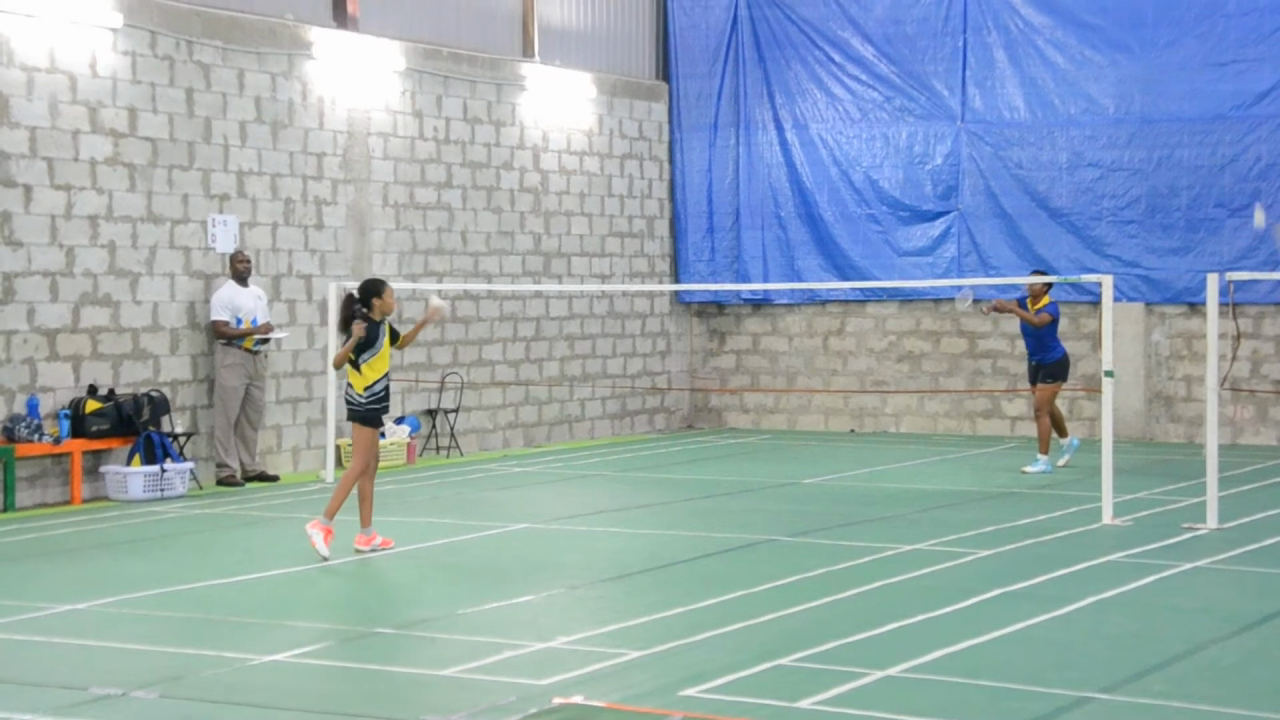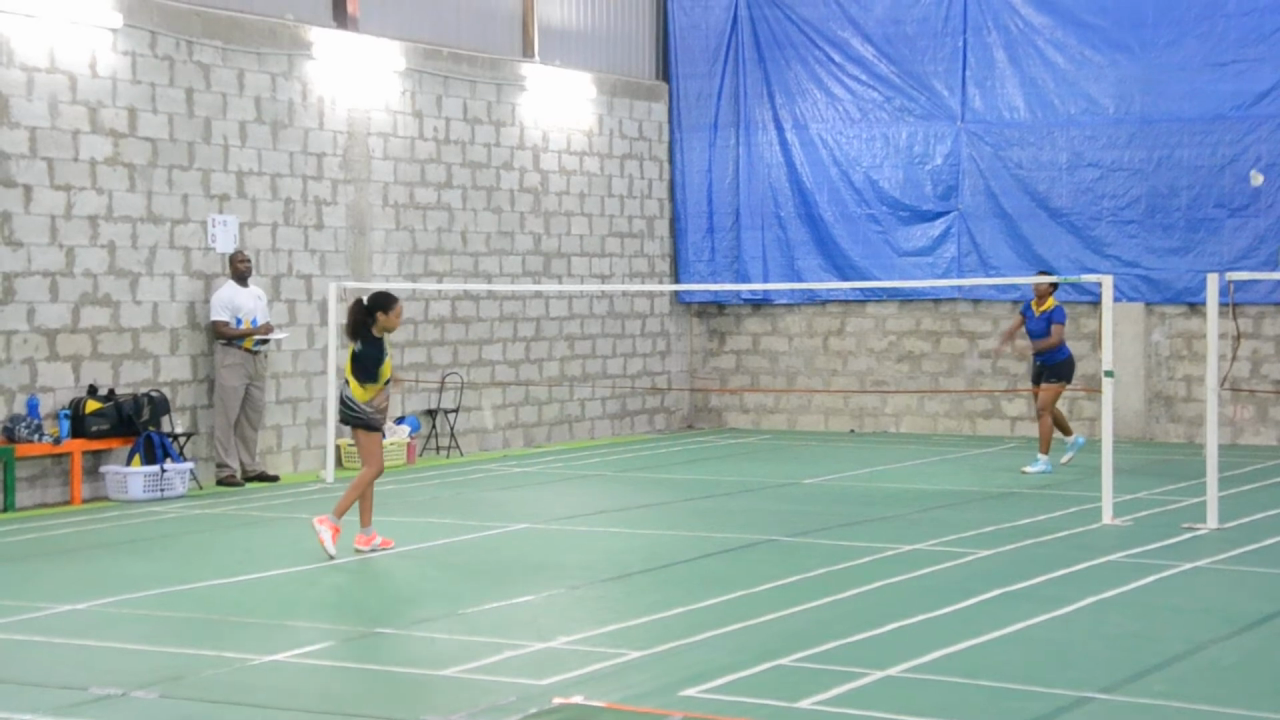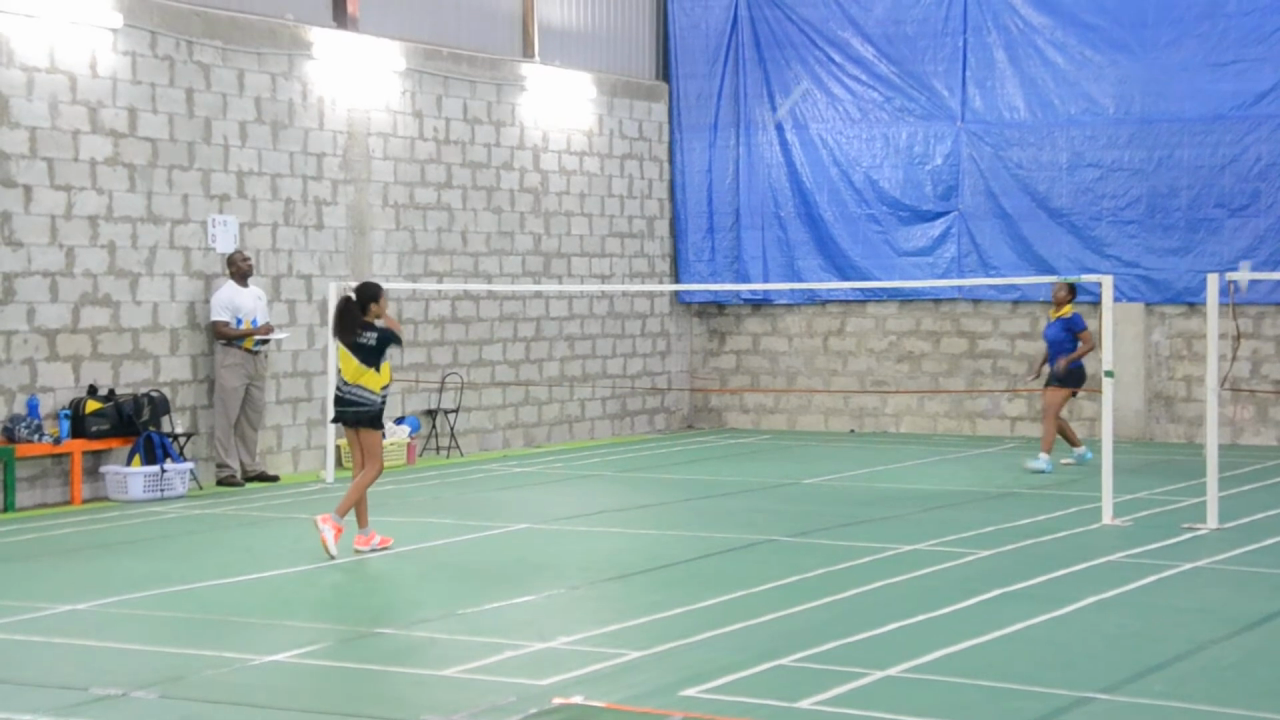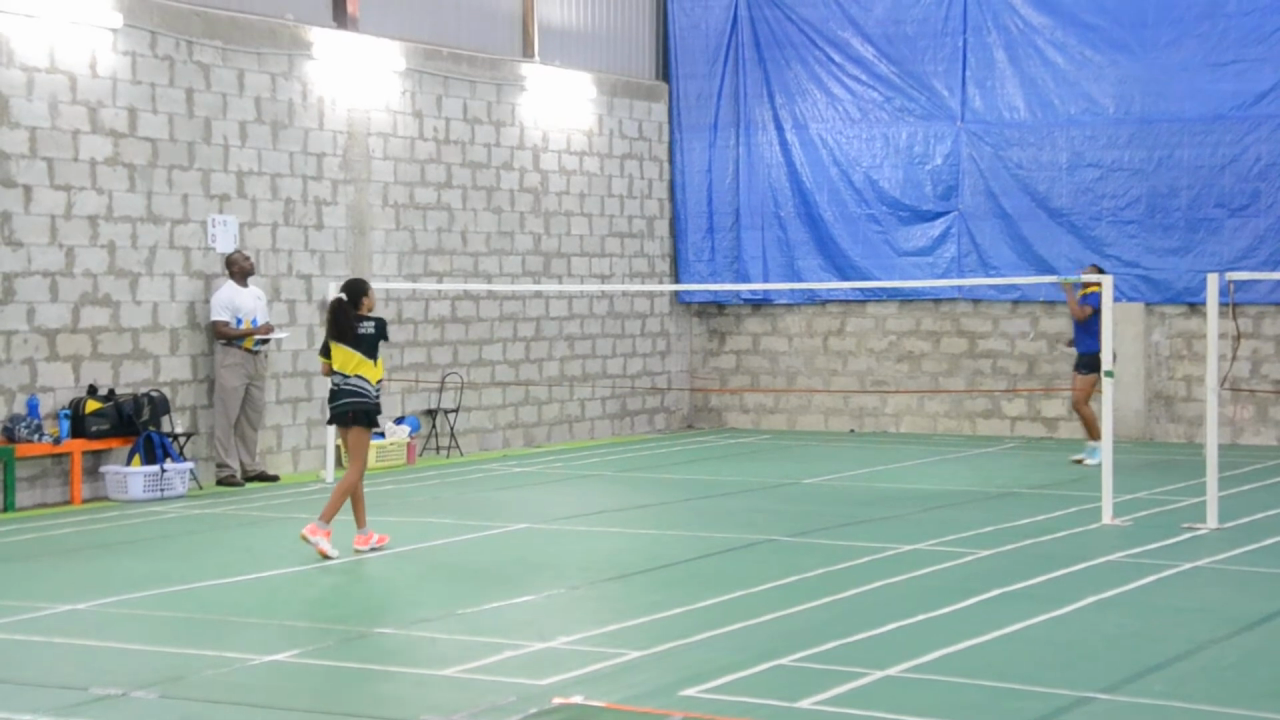
dt=0.3s
person 1, frame 1
left shoulder: (383, 325)
right shoulder: (363, 327)
left elbow: (402, 342)
right elbow: (337, 363)
left wrist: (424, 322)
right wrist: (354, 339)
left hip: (373, 402)
right hip: (363, 404)
left knee: (370, 467)
right knee: (358, 466)
left ankle: (366, 535)
right ankle: (322, 524)
person 1, frame 2
left shoulder: (375, 338)
right shoulder: (369, 351)
right elbow: (374, 392)
left hip: (358, 409)
right hip: (362, 413)
left knee: (368, 469)
right knee: (373, 469)
left ankle: (366, 534)
right ankle: (330, 522)
person 1, frame 3
left shoulder: (347, 330)
right shoulder: (380, 335)
right elbow: (397, 335)
right wrist: (387, 318)
left hip: (347, 402)
right hip: (367, 408)
left knee: (361, 468)
right knee: (373, 468)
left ankle: (364, 535)
right ankle: (332, 520)
person 1, frame 4
left shoulder: (336, 329)
right shoulder: (377, 325)
left elbow: (325, 369)
left hip: (339, 400)
right hip: (361, 401)
left knee: (355, 467)
right knee: (356, 469)
left ankle: (363, 533)
right ankle: (319, 527)
person 2, frame 1
left shoulder: (259, 293)
right shoulder: (224, 294)
right elbow: (219, 331)
left wrist: (267, 332)
right wrist: (253, 331)
left hip: (257, 357)
right hip: (232, 357)
left knee: (253, 415)
right knee: (228, 416)
left ankle: (251, 467)
right ankle: (226, 471)
person 2, frame 2
left shoulder: (259, 293)
right shoulder: (223, 295)
right elbow: (219, 331)
left wrist: (267, 333)
right wrist: (253, 331)
left hip: (257, 357)
right hip: (232, 358)
left knee: (253, 416)
right knee: (228, 417)
left ankle: (251, 467)
right ankle: (226, 471)
person 2, frame 3
left shoulder: (259, 293)
right shoulder: (224, 295)
right elbow: (220, 332)
left wrist: (267, 333)
right wrist: (253, 332)
left hip: (257, 358)
right hip: (233, 358)
left knee: (253, 416)
right knee: (228, 417)
left ankle: (251, 467)
right ankle: (226, 471)
person 2, frame 4
left shoulder: (258, 293)
right shoulder: (224, 295)
right elbow: (220, 331)
left wrist: (268, 333)
right wrist: (253, 331)
left hip: (257, 357)
right hip: (233, 358)
left knee: (253, 416)
right knee: (228, 417)
left ankle: (251, 467)
right ankle: (226, 471)
person 3, frame 1
left shoulder: (1051, 307)
right shoulder: (1024, 303)
left elbow: (1037, 322)
right elbow: (1007, 307)
left wrist: (1012, 308)
right wrist: (993, 307)
left hip: (1054, 362)
right hip: (1035, 362)
left knee: (1040, 410)
right knee: (1048, 407)
left ankle: (1043, 461)
right ankle: (1068, 441)
person 3, frame 2
left shoulder: (1056, 311)
right shoulder: (1028, 307)
left elbow: (1056, 339)
right elbow: (1014, 328)
left wrist: (1031, 347)
right wrist: (1002, 343)
left hip: (1059, 364)
right hip: (1041, 364)
left knee: (1043, 410)
right knee: (1046, 408)
left ankle: (1043, 461)
right ankle: (1073, 440)
person 3, frame 3
left shoulder: (1072, 318)
right shoulder: (1052, 316)
left elbow: (1089, 344)
left wrist: (1067, 359)
right wrist: (1040, 365)
left hip: (1070, 373)
right hip: (1056, 373)
left knee: (1049, 412)
right knee: (1051, 414)
left ankle: (1044, 460)
right ankle: (1081, 451)
person 3, frame 4
left shoulder: (1094, 296)
right shoulder: (1084, 296)
left elbow: (1079, 316)
left wrist: (1069, 292)
right wrist: (1075, 338)
left hip: (1094, 356)
right hip: (1086, 355)
left knee: (1080, 403)
right knee: (1078, 402)
left ankle: (1097, 448)
right ankle: (1091, 446)
